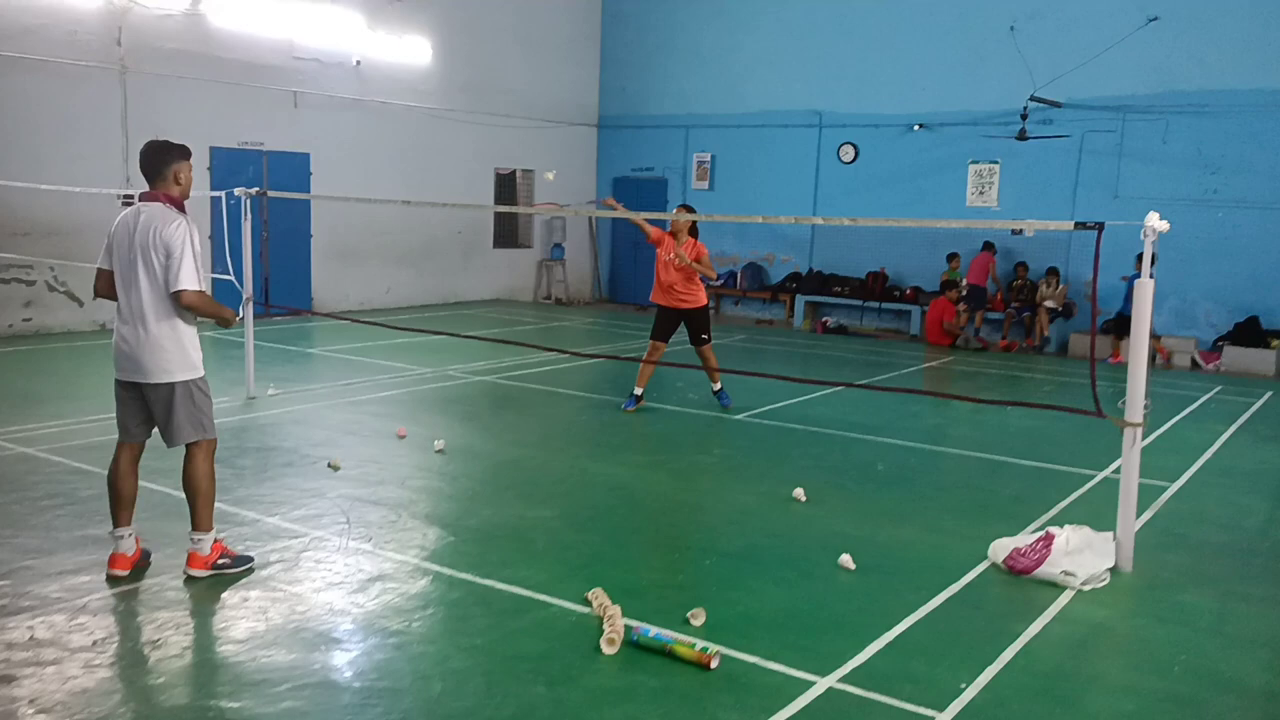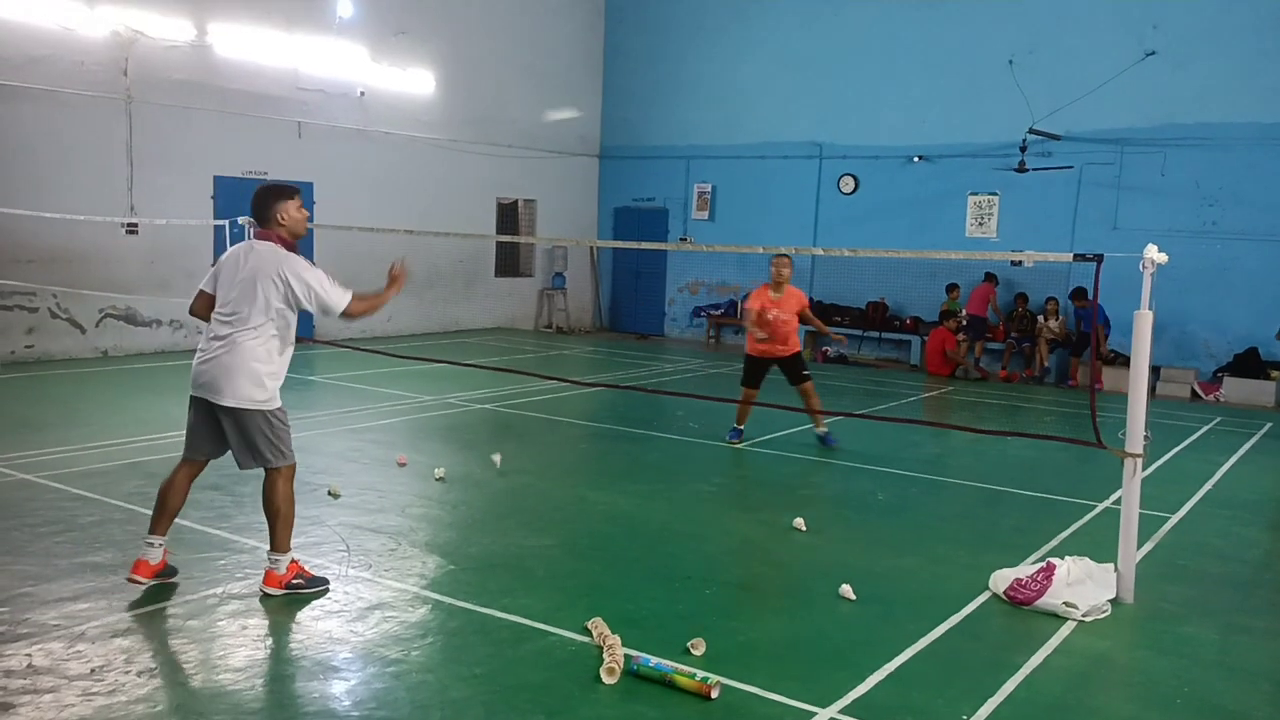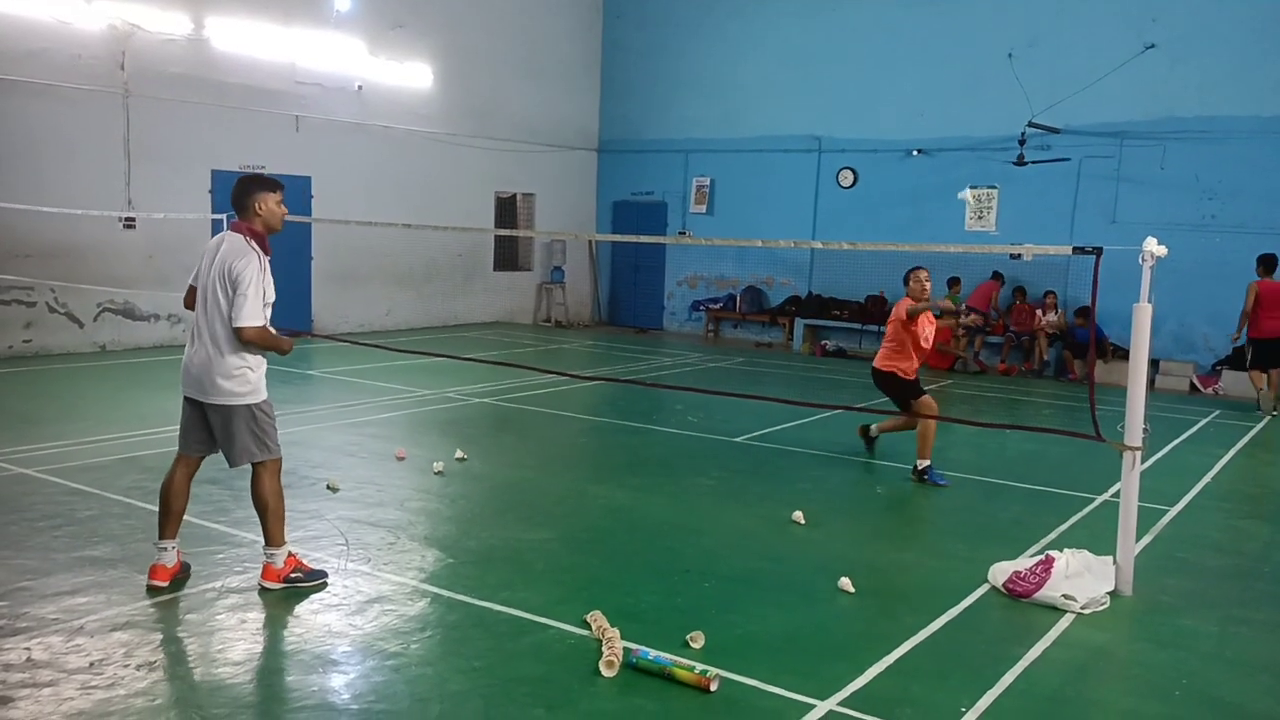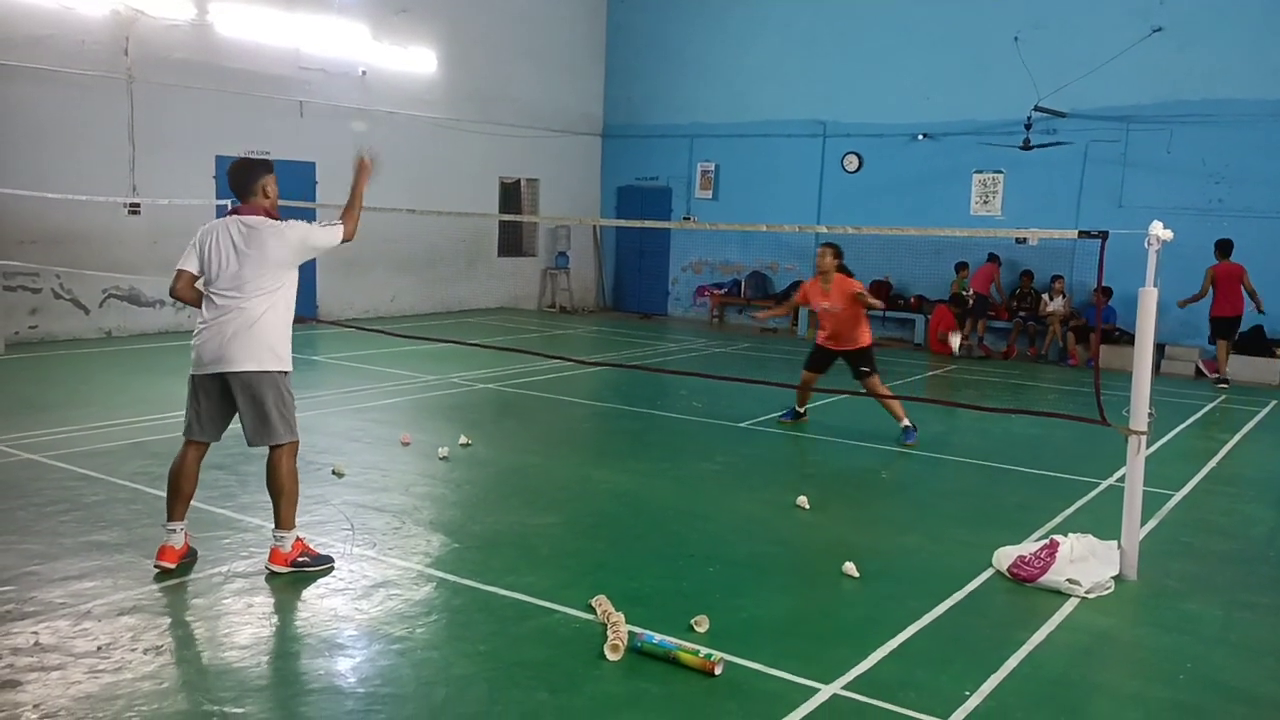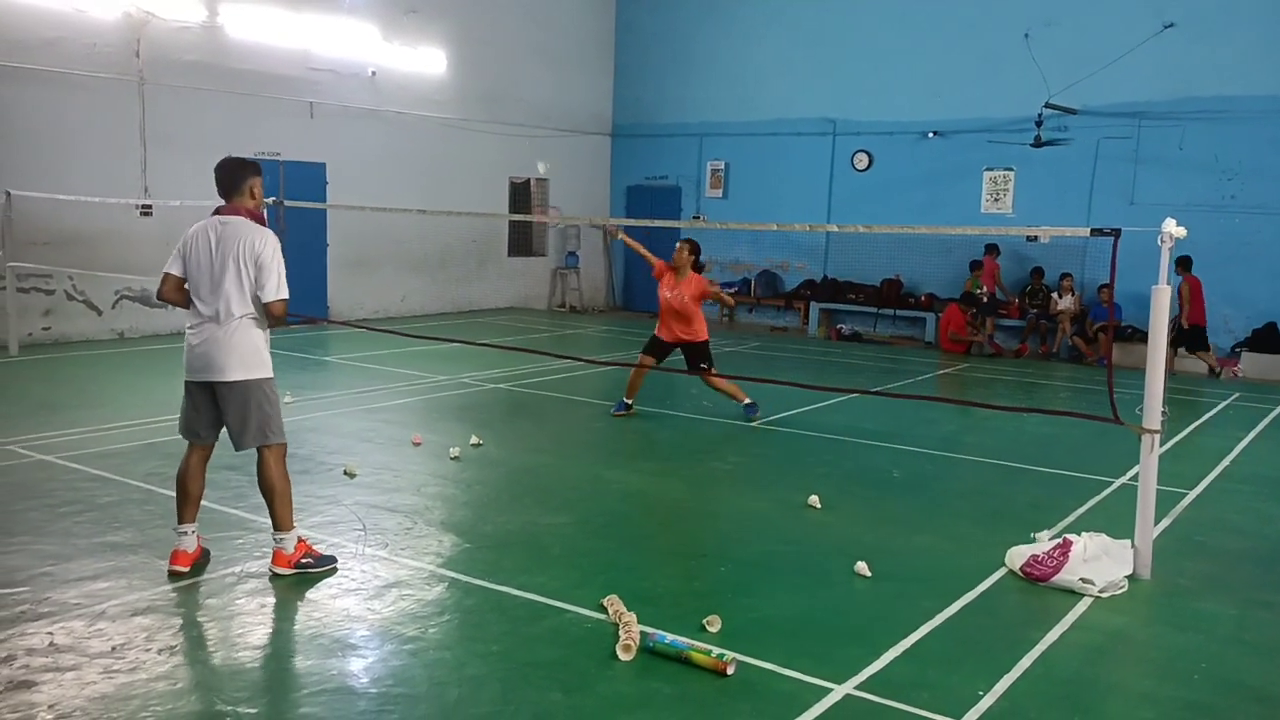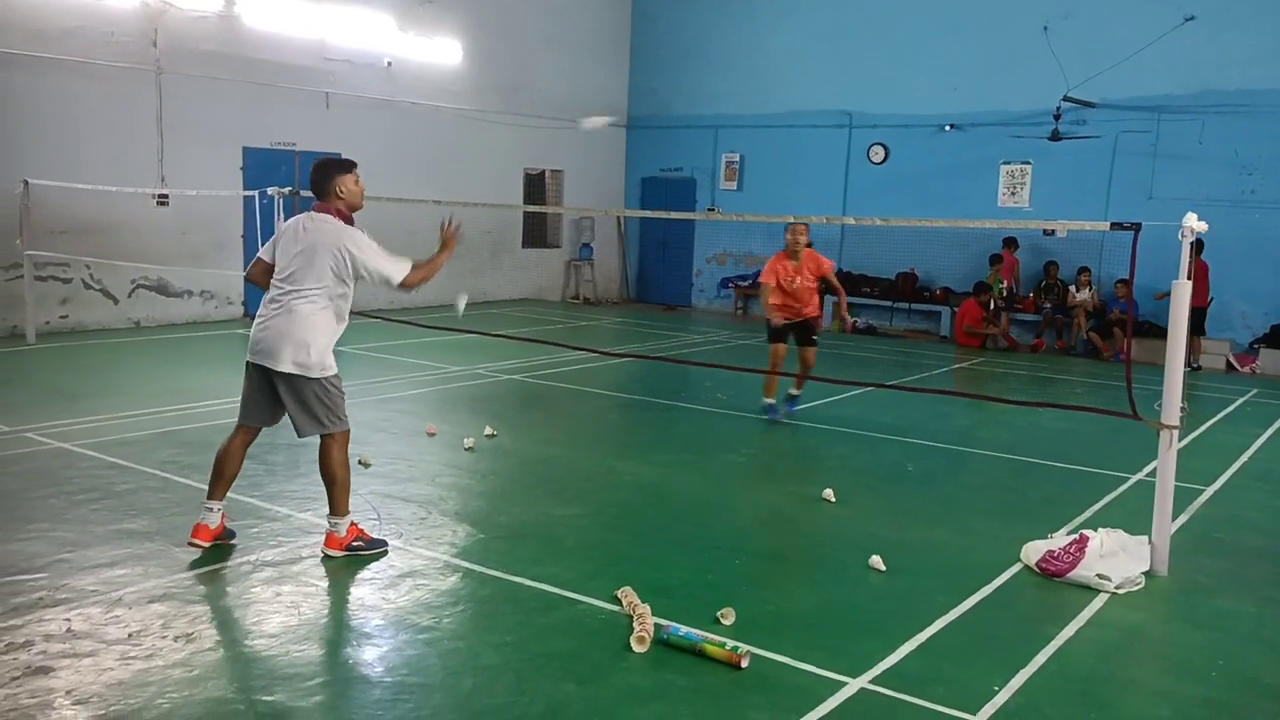
dt=0.7s
person 1, frame 1
left shoulder: (123, 221)
right shoulder: (176, 224)
left elbow: (104, 287)
right elbow: (188, 298)
right wrist: (224, 315)
left hip: (130, 357)
right hip: (173, 360)
left knee: (130, 447)
right knee: (201, 445)
left ankle: (124, 549)
right ankle: (203, 551)
person 1, frame 2
left shoulder: (234, 254)
right shoulder: (293, 268)
left elbow: (199, 308)
right elbow: (353, 308)
right wrist: (392, 287)
left hip: (208, 378)
right hip: (249, 388)
left knee: (190, 464)
right knee: (281, 470)
left ankle: (150, 558)
right ankle: (280, 570)
person 1, frame 3
left shoulder: (218, 244)
right shoulder: (249, 259)
left elbow: (191, 300)
right elbow: (247, 332)
right wrist: (281, 344)
left hip: (199, 376)
right hip: (235, 382)
left knee: (186, 462)
right knee: (267, 464)
left ankle: (165, 561)
right ankle: (277, 563)
person 1, frame 4
left shoulder: (209, 232)
right shoulder: (288, 234)
left elbow: (179, 289)
right elbow: (348, 228)
right wrist: (361, 179)
left hip: (208, 354)
right hip: (257, 358)
left knee: (194, 444)
right knee: (283, 446)
left ankle: (173, 542)
right ankle: (285, 547)
person 1, frame 5
left shoulder: (195, 234)
right shoulder: (261, 238)
left elbow: (168, 292)
right elbow: (275, 308)
right wrist: (257, 312)
left hip: (200, 358)
right hip: (243, 361)
left knee: (198, 448)
right knee: (272, 449)
left ankle: (185, 546)
right ankle: (287, 548)
person 1, frame 6
left shoulder: (292, 226)
right shoulder: (350, 241)
left elbow: (255, 274)
right elbow: (410, 279)
right wrist: (445, 251)
left hip: (264, 344)
right hip: (303, 353)
left knee: (245, 429)
right knee: (335, 436)
left ankle: (209, 521)
right ankle: (341, 532)
person 2, frame 1
left shoulder: (697, 248)
right shoulder: (662, 238)
left elbow: (713, 276)
right elbow: (640, 223)
left wrist: (689, 262)
right wrist: (617, 207)
left hip: (694, 305)
right hip: (666, 304)
left knee: (704, 351)
right knee: (655, 349)
left ankle: (718, 389)
right ankle: (637, 394)
person 2, frame 2
left shoulder: (797, 296)
right shoulder: (758, 295)
left elbow: (810, 319)
right elbow: (748, 322)
left wrist: (831, 335)
right wrist: (756, 333)
left hip: (789, 350)
right hip: (759, 351)
left knee: (808, 389)
right knee: (748, 395)
left ankle: (822, 431)
right ankle: (738, 428)
person 2, frame 3
left shoulder: (925, 311)
right shoulder: (906, 306)
left elbow: (933, 326)
right elbow: (914, 312)
left wrist: (964, 322)
right wrist: (936, 305)
left hip: (905, 371)
right hip: (890, 370)
left knee: (916, 417)
right knee: (928, 409)
left ankle: (871, 431)
right ankle: (923, 467)
person 2, frame 4
left shoulder: (849, 285)
right shoulder: (809, 286)
left elbow: (878, 304)
right elbow: (788, 307)
left wrist: (869, 301)
right wrist: (765, 314)
left hip: (856, 343)
right hip: (826, 341)
left knee: (874, 387)
right knee: (806, 380)
left ankle: (906, 426)
right ankle: (798, 411)
person 2, frame 5
left shoulder: (699, 283)
right shoulder: (664, 270)
left elbow: (729, 302)
right elbow: (643, 251)
left wrist: (722, 297)
right wrist: (621, 236)
left hip: (693, 337)
right hip: (665, 334)
left knee: (711, 380)
right knee: (642, 364)
left ankle: (747, 403)
right ankle: (627, 402)
person 2, frame 6
left shoulder: (816, 260)
right shoulder: (775, 262)
left elbow: (836, 286)
right elbow: (765, 293)
left wrist: (843, 309)
right wrist: (772, 314)
left hip: (808, 314)
right hip: (780, 315)
left knee: (808, 360)
right knee: (777, 357)
left ankle: (795, 393)
right ankle: (769, 402)
